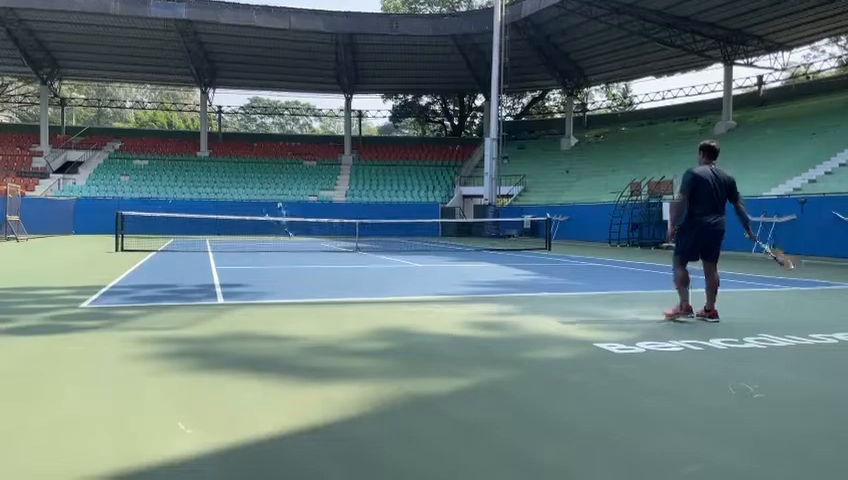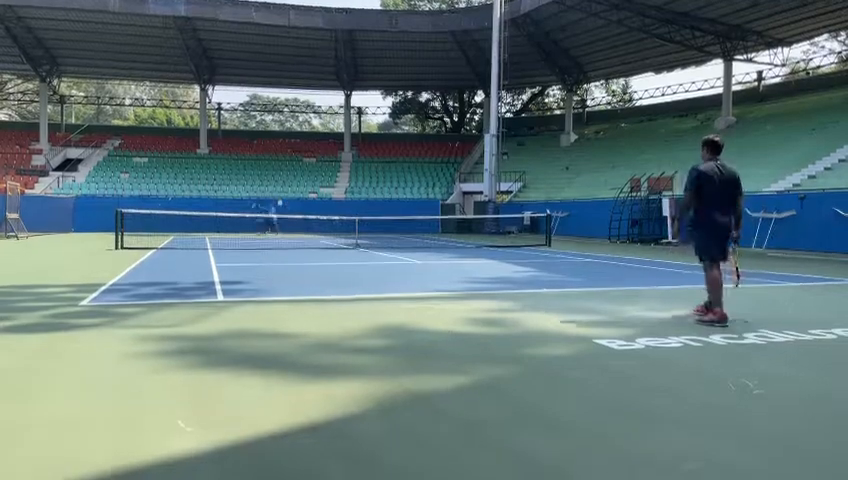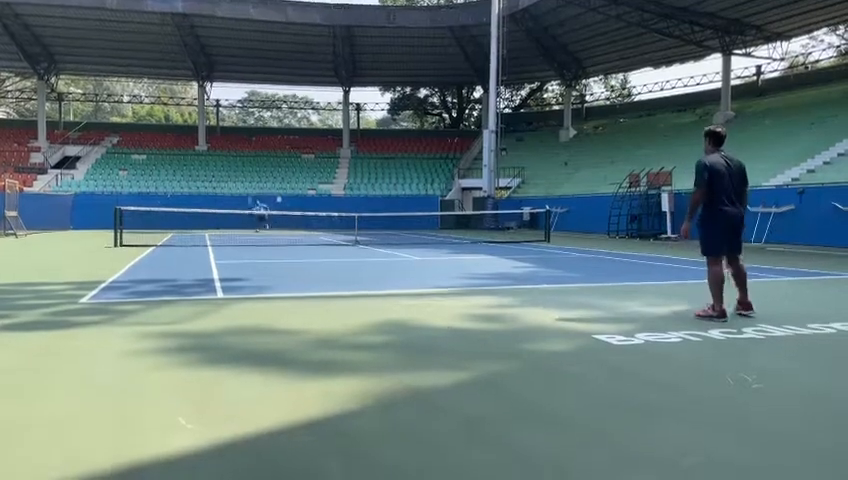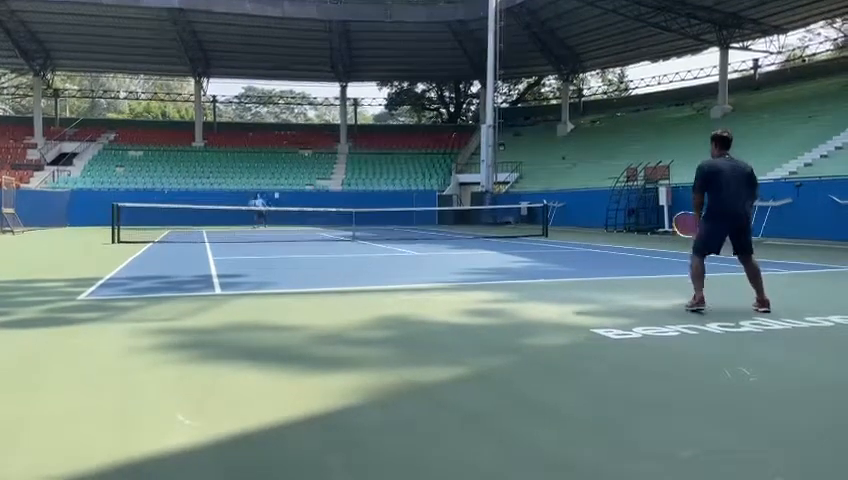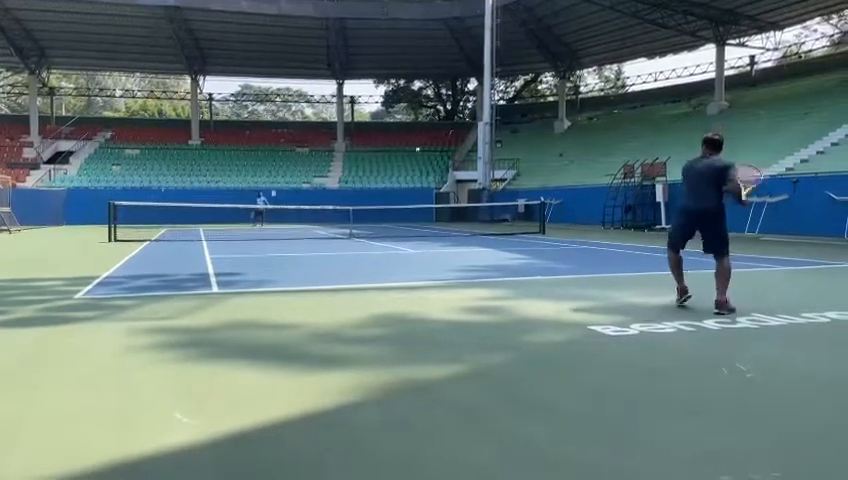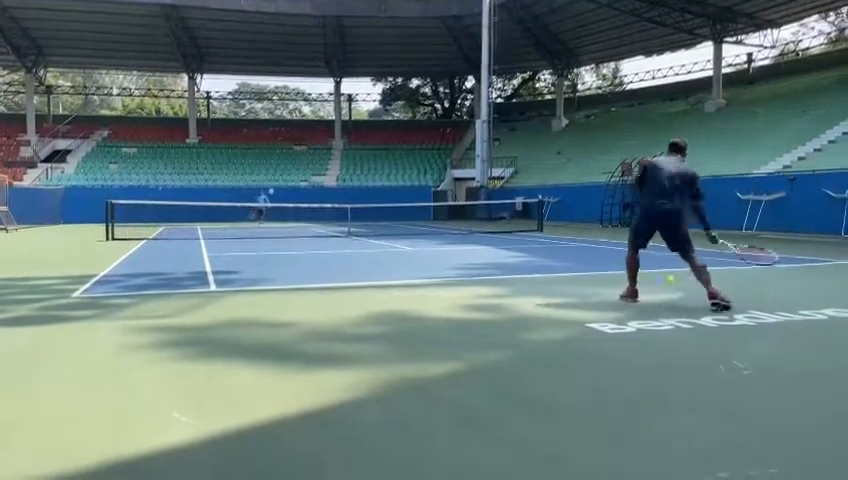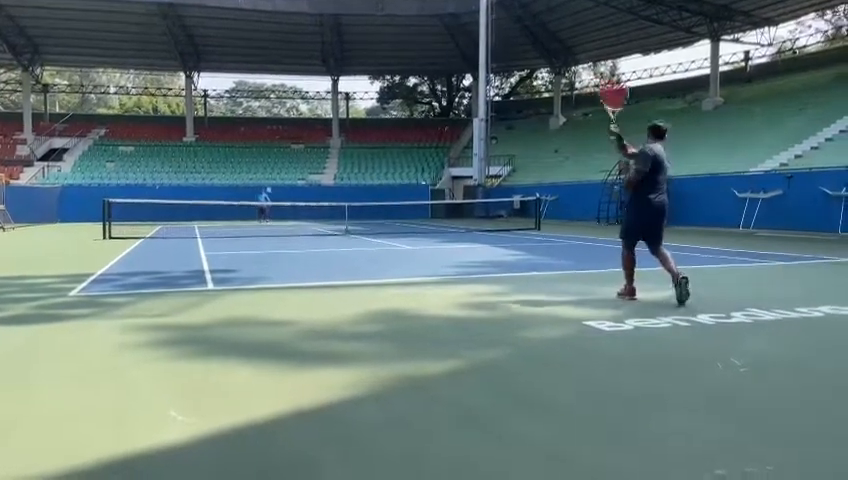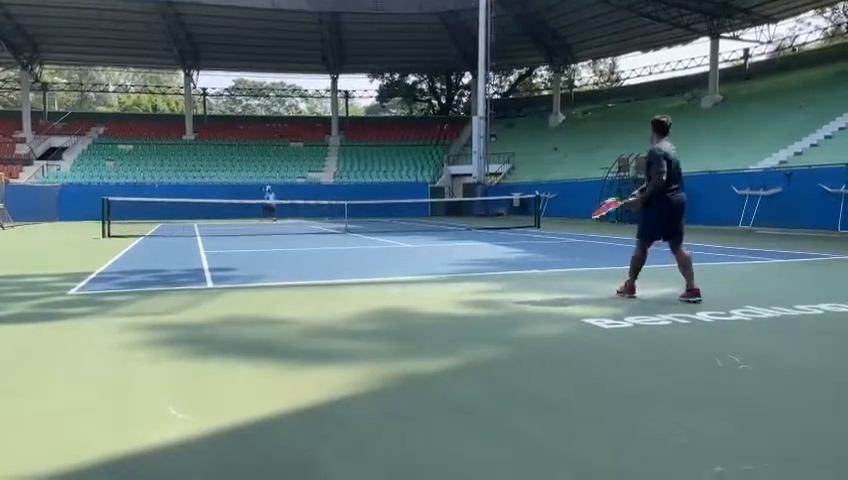
dt=0.4s
person 1, frame 1
left shoulder: (692, 174)
right shoulder: (727, 178)
left elbow: (682, 201)
right elbow: (738, 206)
left wrist: (673, 224)
right wrist: (748, 228)
left hip: (694, 226)
right hip: (717, 228)
left knee: (679, 263)
right knee: (710, 268)
left ankle: (684, 305)
right ankle: (710, 309)
person 1, frame 2
left shoulder: (698, 170)
right shoulder: (732, 172)
left elbow: (689, 199)
right elbow: (738, 203)
left wrist: (679, 218)
right wrist: (737, 228)
left hip: (704, 225)
right hip: (724, 225)
left knee: (710, 266)
right knee: (715, 265)
left ankle: (718, 313)
right ankle: (711, 305)
person 1, frame 3
left shoulder: (705, 163)
right shoulder: (738, 164)
left elbow: (699, 194)
right elbow: (744, 193)
left wrist: (688, 220)
left hip: (714, 218)
right hip: (736, 217)
left knee: (714, 262)
right knee: (734, 259)
left ankle: (717, 309)
right ankle: (744, 303)
person 1, frame 4
left shoulder: (705, 167)
right shoulder: (745, 167)
left elbow: (698, 197)
right elbow: (754, 195)
left wrist: (698, 217)
left hip: (715, 218)
right hip: (741, 218)
left knee: (697, 256)
right knee: (747, 258)
left ankle: (698, 297)
right ankle: (762, 300)
person 1, frame 5
left shoulder: (689, 165)
right shoulder: (725, 165)
right elbow: (733, 188)
right wrist: (740, 199)
left hip: (686, 211)
right hip: (712, 213)
left knee: (673, 250)
right knee: (722, 256)
left ankle: (682, 289)
right ankle: (721, 299)
person 1, frame 6
left shoulder: (651, 163)
right shoulder: (690, 173)
left elbow: (638, 186)
right elbow: (697, 205)
right wrist: (708, 230)
left hip: (648, 211)
right hip: (673, 213)
left knee: (633, 249)
right knee: (690, 256)
left ankle: (631, 290)
right ankle: (714, 295)
person 1, frame 7
left shoulder: (648, 150)
right shoulder: (659, 152)
left elbow: (635, 176)
right elbow: (629, 153)
left wrist: (625, 186)
right wrist: (619, 137)
left hip: (642, 204)
right hip: (659, 204)
left knee: (628, 245)
right knee: (656, 247)
left ankle: (629, 288)
right ankle: (677, 276)
person 1, frame 8
left shoulder: (656, 151)
right shoulder: (672, 150)
left elbow: (659, 179)
left wrist: (641, 199)
right wrist: (640, 191)
left hip: (659, 204)
right hip: (677, 201)
left knee: (642, 245)
right knee: (677, 246)
left ankle: (629, 286)
right ankle: (692, 289)
